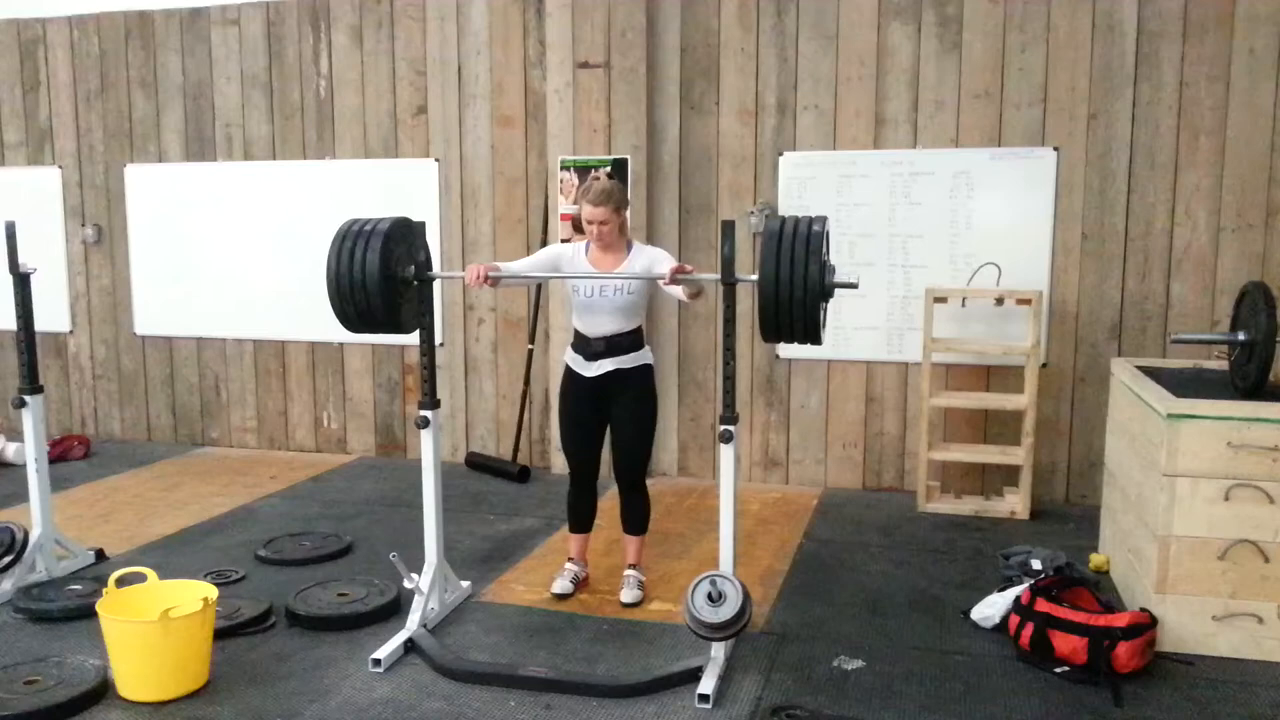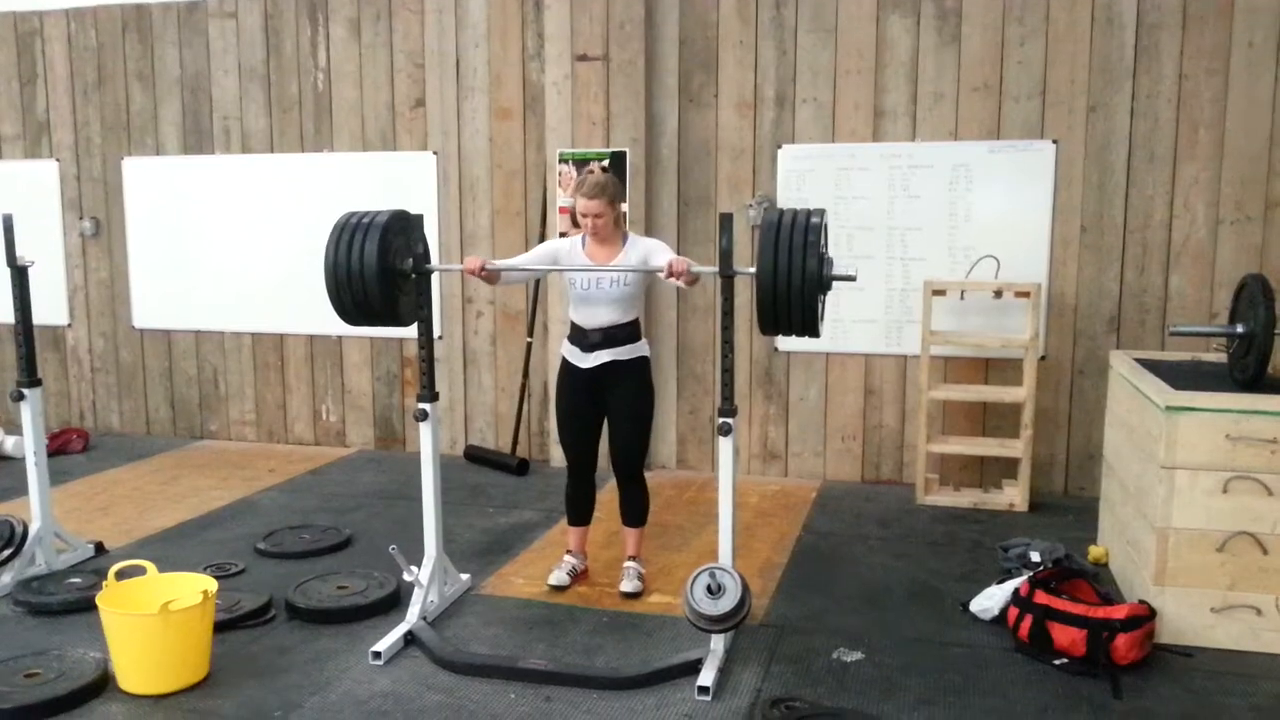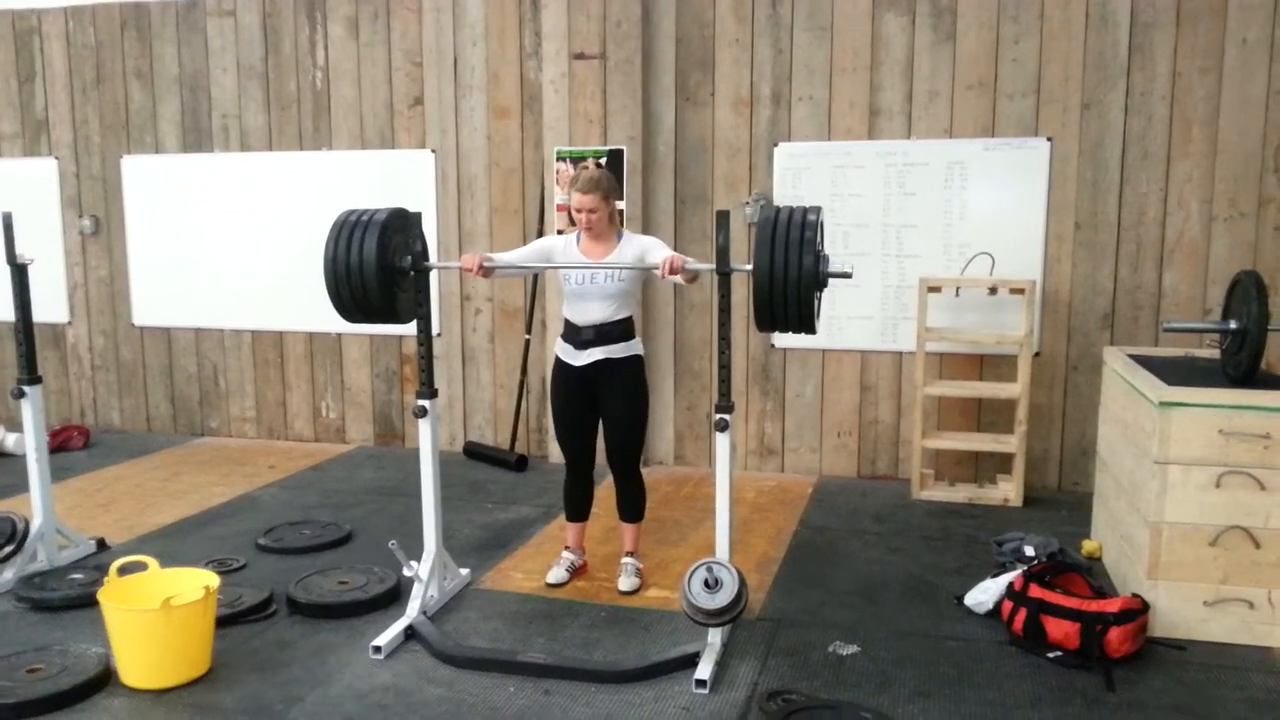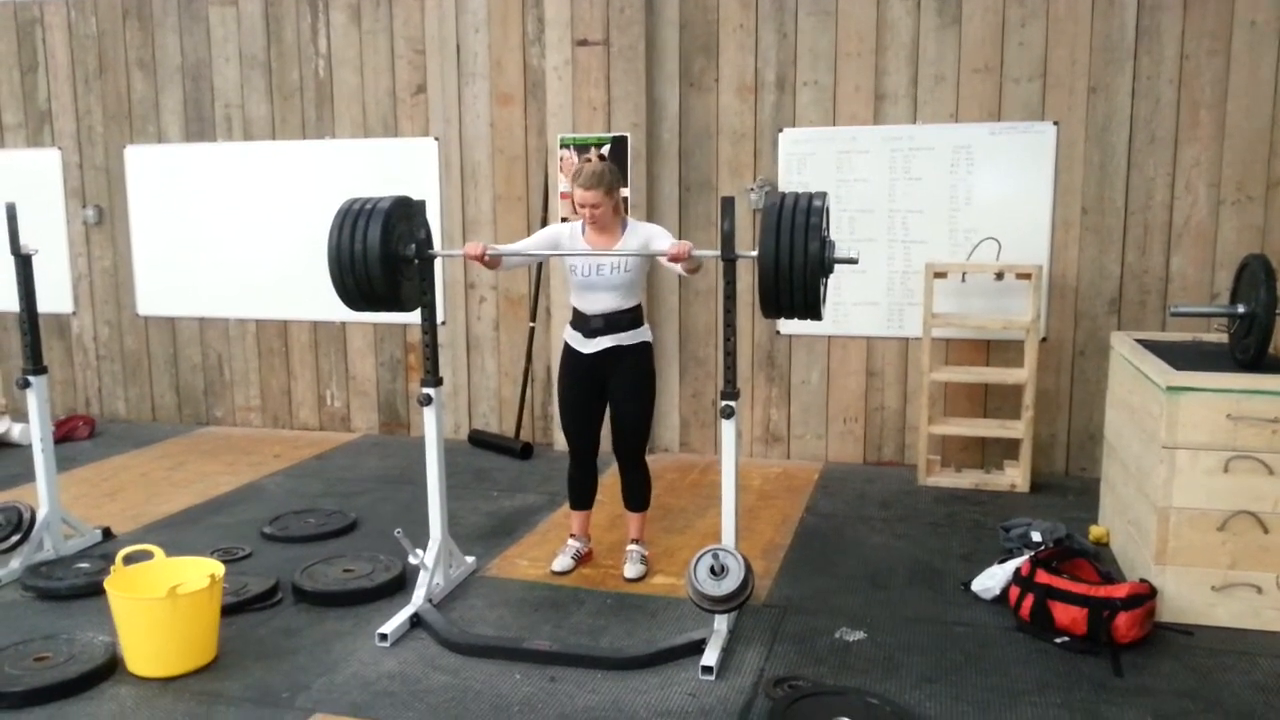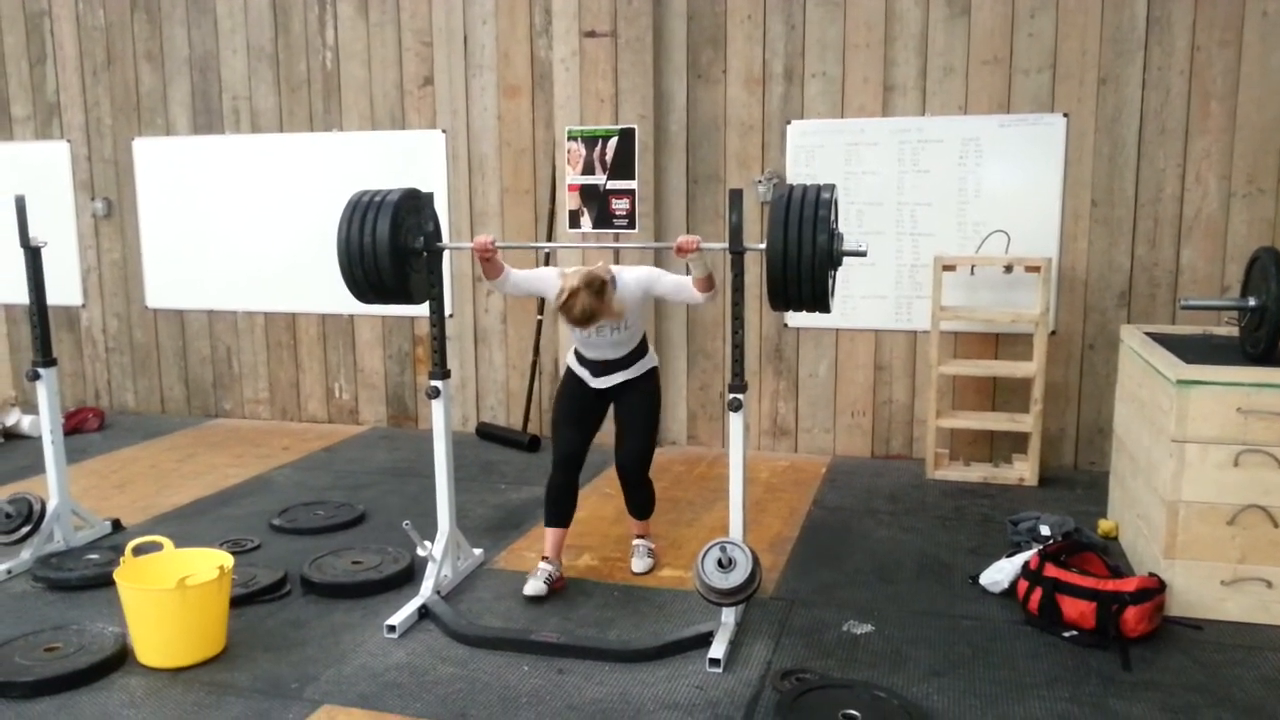
dt=0.5s
person 1, frame 1
left shoulder: (647, 258)
right shoulder: (566, 254)
left elbow: (688, 292)
right elbow: (514, 270)
left wrist: (687, 280)
right wrist: (485, 270)
left hip: (630, 376)
right hip: (580, 373)
left knee: (630, 476)
right knee: (580, 475)
left ankle: (632, 570)
right ankle: (575, 563)
person 1, frame 2
left shoulder: (644, 249)
right shoulder: (563, 248)
left elbow: (684, 276)
right elbow: (510, 269)
left wrist: (684, 270)
right wrist: (482, 267)
left hip: (627, 367)
right hip: (577, 365)
left knee: (628, 467)
right knee: (578, 467)
left ankle: (632, 562)
right ankle: (574, 556)
person 1, frame 3
left shoulder: (638, 246)
right shoulder: (557, 246)
left elbow: (685, 272)
right elbow: (504, 261)
left wrist: (681, 267)
right wrist: (480, 261)
left hip: (620, 364)
right hip: (570, 362)
left knee: (624, 464)
right knee: (576, 464)
left ankle: (630, 558)
right ankle: (573, 552)
person 1, frame 4
left shoulder: (644, 234)
right shoulder: (563, 235)
left elbow: (684, 263)
right elbow: (510, 255)
left wrist: (685, 256)
right wrist: (484, 254)
left hip: (629, 351)
right hip: (579, 350)
left knee: (629, 452)
right knee: (580, 450)
left ankle: (636, 545)
right ankle: (578, 540)
person 1, frame 5
left shoulder: (636, 281)
right shoulder: (554, 284)
left elbow: (701, 292)
right elbow: (505, 280)
left wrist: (696, 260)
right wrist: (487, 259)
left hip: (634, 377)
right hip: (582, 376)
left knee: (632, 465)
right knee: (564, 462)
left ankle: (642, 539)
right ankle: (550, 563)
